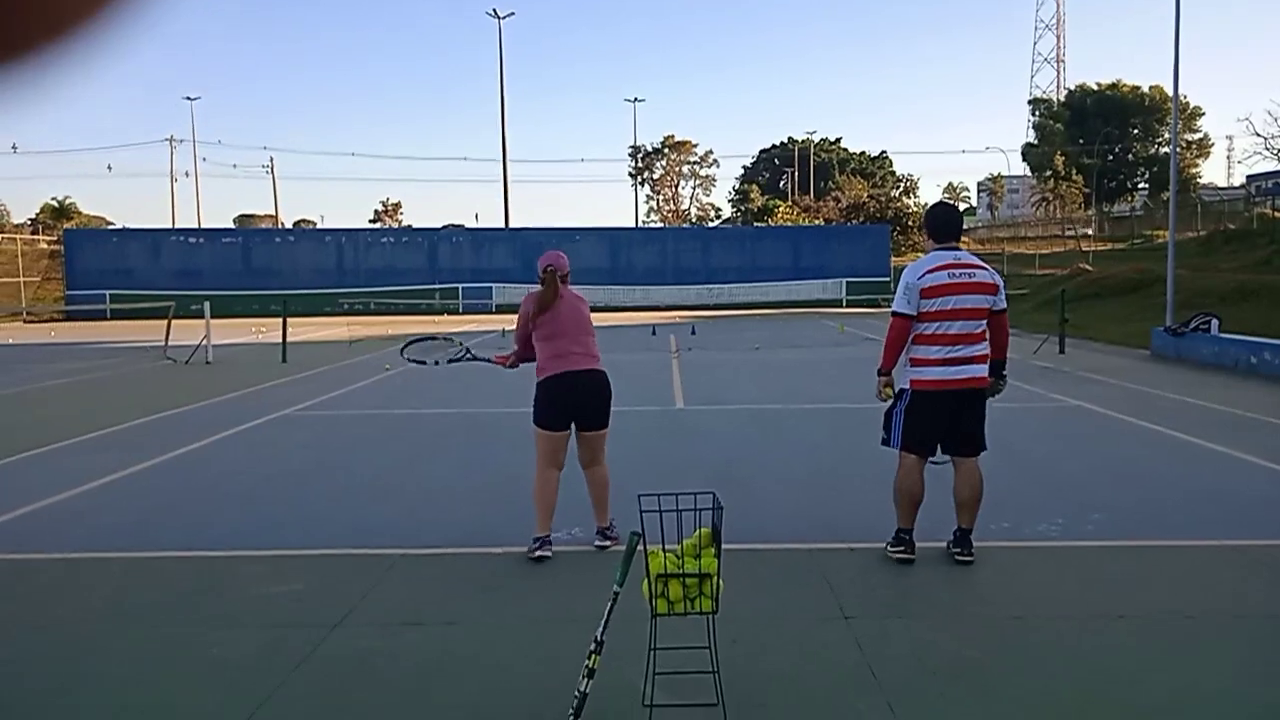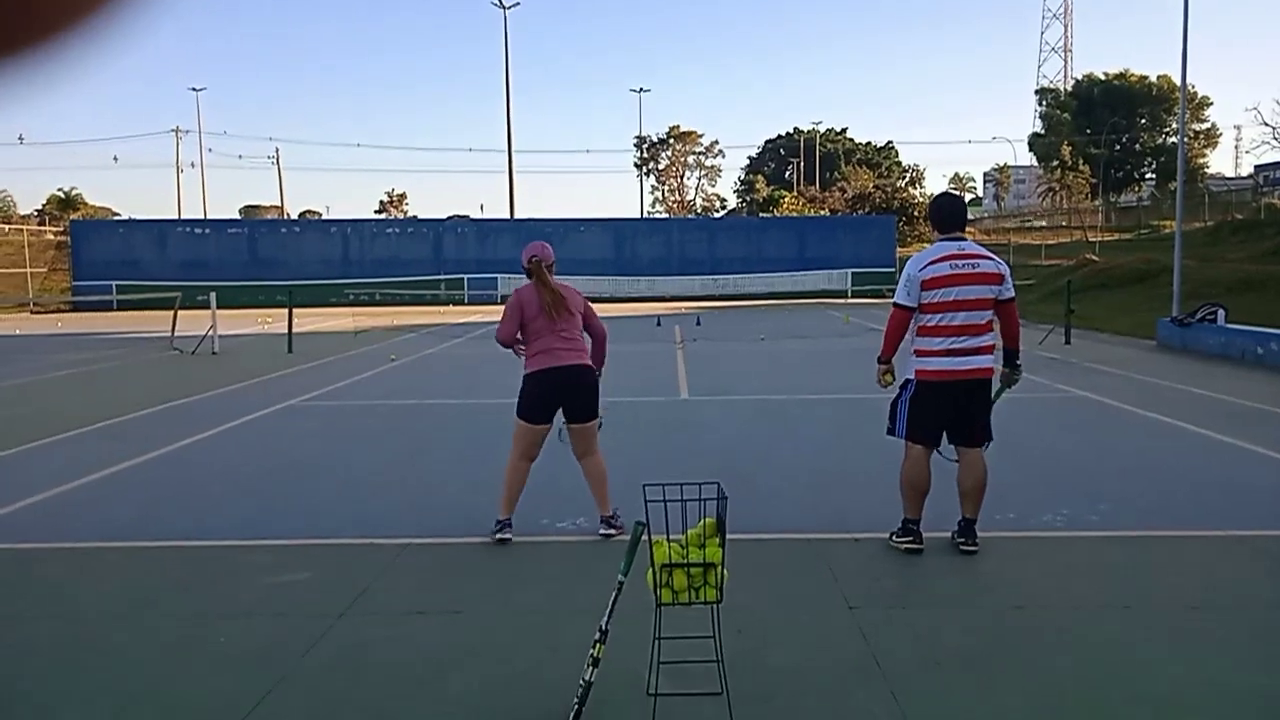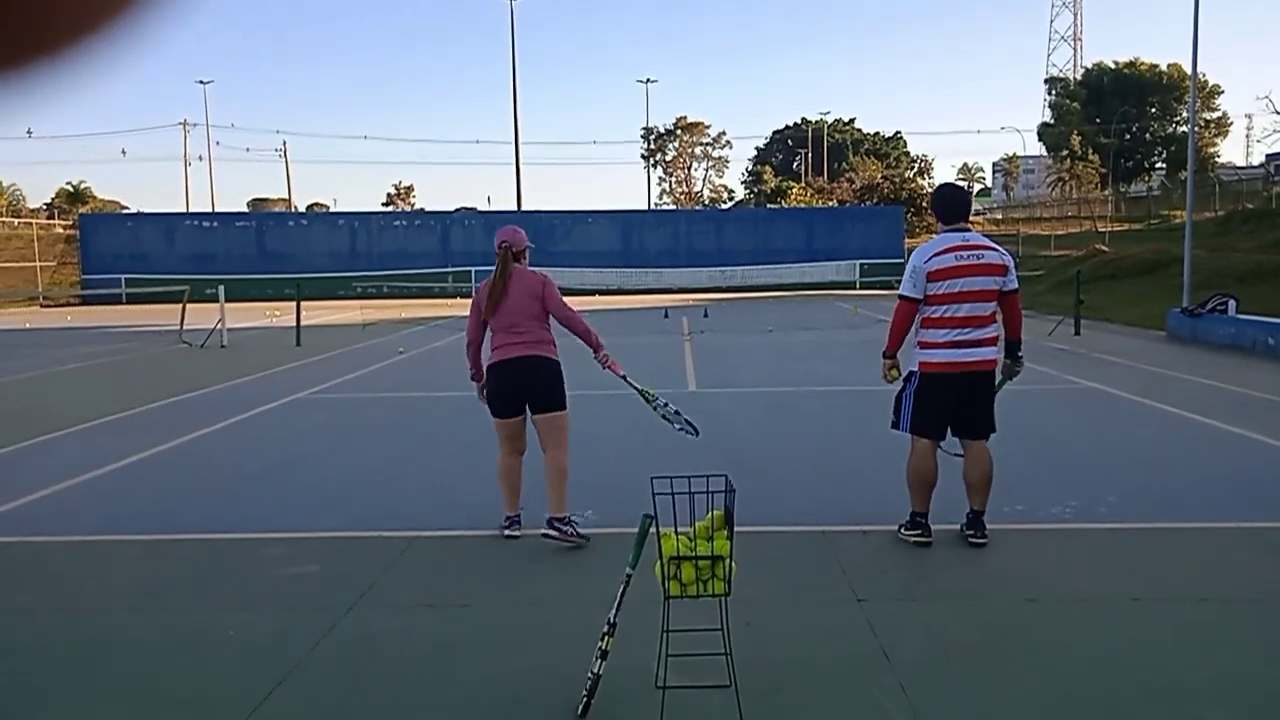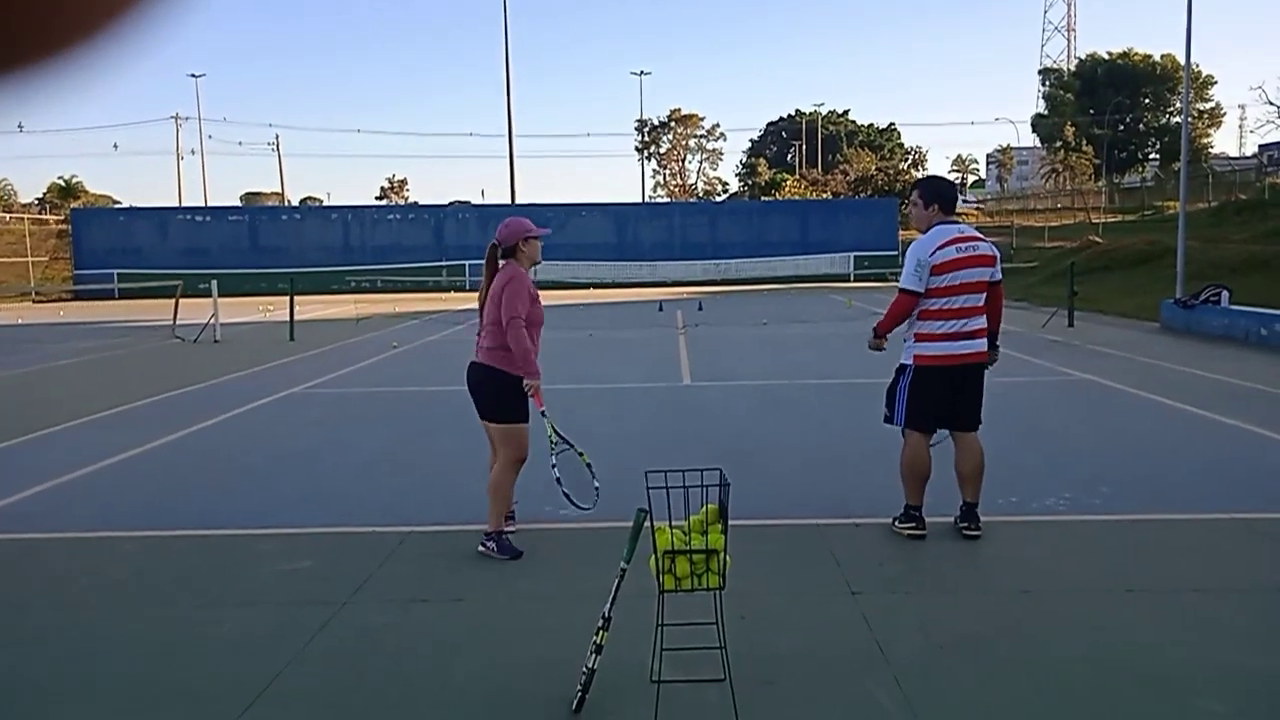
dt=0.4s
person 1, frame 1
left shoulder: (917, 272)
right shoulder: (988, 274)
left elbow: (900, 327)
right elbow: (999, 328)
left wrist: (885, 371)
right wrist: (996, 371)
left hip: (925, 384)
right hip: (972, 382)
left knee: (911, 459)
right knee: (967, 460)
left ankle: (904, 539)
right ankle: (963, 540)
person 1, frame 2
left shoulder: (920, 264)
right shoulder: (994, 264)
left elbow: (900, 318)
right elbow: (1009, 317)
left wrist: (885, 359)
right wrist: (1011, 361)
left hip: (930, 374)
right hip: (977, 373)
left knee: (917, 449)
right knee: (972, 451)
left ankle: (911, 529)
right ankle: (968, 530)
person 1, frame 3
left shoulder: (925, 255)
right shoulder: (998, 255)
left elbow: (906, 310)
right elbow: (1012, 309)
left wrist: (890, 354)
right wrist: (1013, 353)
left hip: (934, 366)
right hip: (981, 364)
left knee: (924, 442)
right knee: (976, 443)
left ankle: (919, 522)
right ankle: (976, 522)
person 1, frame 4
left shoulder: (923, 248)
right shoulder: (986, 246)
left elbow: (906, 304)
right elbow: (995, 299)
left wrist: (880, 331)
right wrist: (991, 342)
left hip: (927, 358)
right hip: (972, 355)
left knee: (916, 434)
right knee: (966, 434)
left ankle: (913, 515)
right ankle: (970, 514)
person 2, frame 1
left shoulder: (534, 300)
right shoulder: (580, 302)
left elbow: (523, 342)
right wrist: (520, 356)
left hip: (556, 384)
right hip: (595, 381)
left knee: (548, 466)
right knee: (594, 462)
left ankle: (542, 538)
right ankle: (604, 529)
person 2, frame 2
left shoulder: (519, 297)
right shoulder: (573, 295)
left elbow: (503, 337)
right elbow: (599, 335)
left wrist: (519, 344)
right wrist: (596, 366)
left hip: (540, 379)
right hip: (580, 374)
left knee: (521, 455)
right knee: (589, 452)
left ankle: (504, 521)
right ankle: (608, 517)
person 2, frame 3
left shoulder: (485, 290)
right shoulder: (540, 280)
left elbow: (473, 339)
right elbow: (566, 315)
left wrist: (478, 375)
right wrist: (597, 346)
left hip: (500, 372)
right hip: (540, 366)
left knee: (510, 449)
right knee: (555, 448)
left ankle: (512, 517)
right ankle: (559, 518)
person 2, frame 4
left shoulder: (503, 278)
right shoulder: (518, 279)
right elbow: (514, 327)
right wrist: (531, 372)
left hip: (487, 373)
right hip: (503, 378)
left knee: (505, 454)
right knee: (512, 457)
left ankle: (503, 512)
right ankle: (493, 535)
